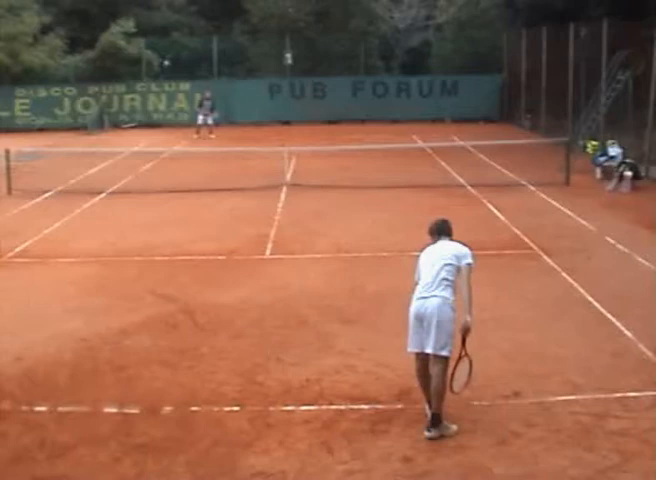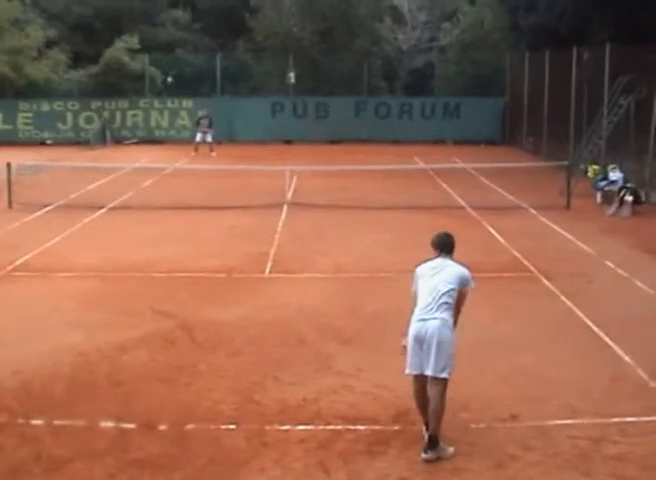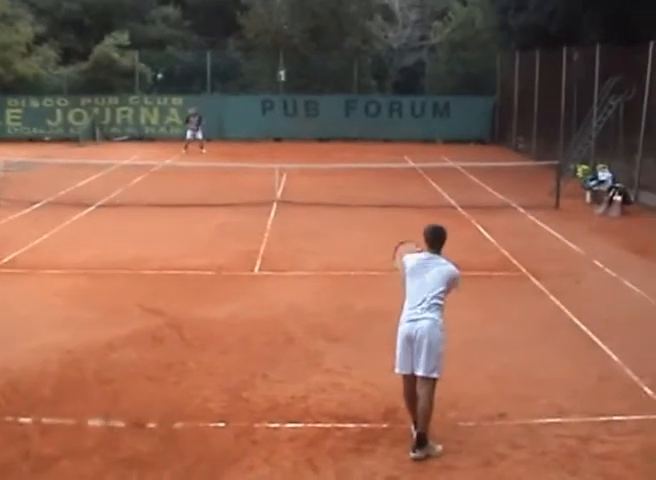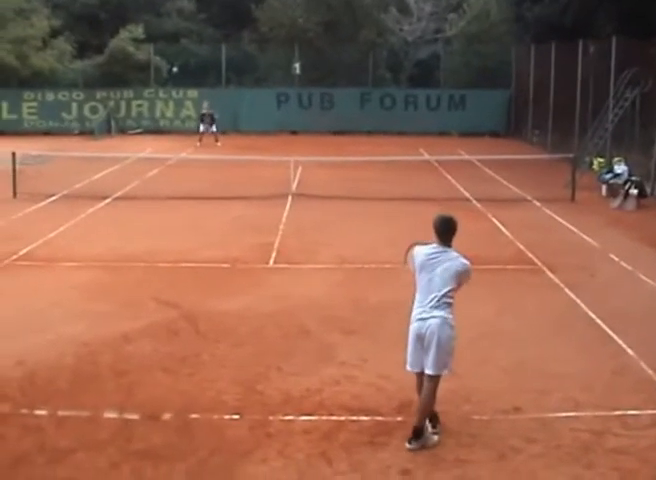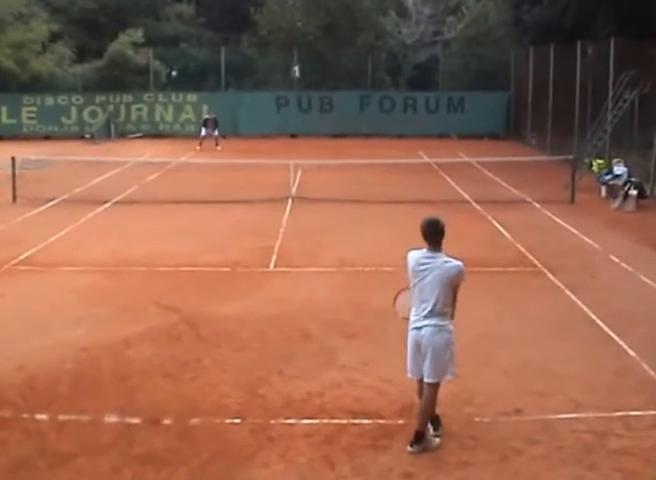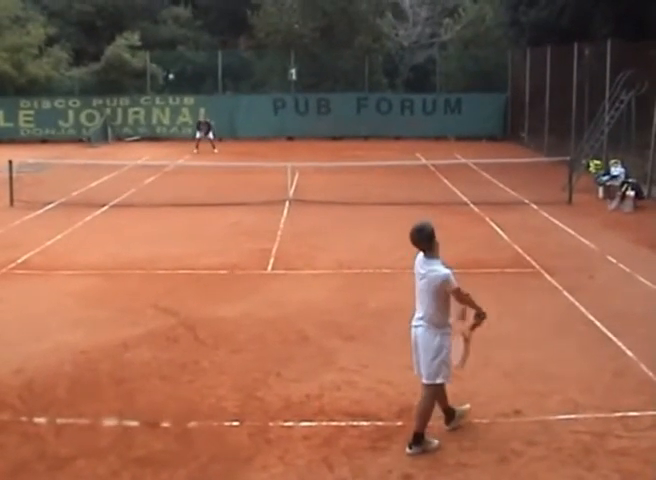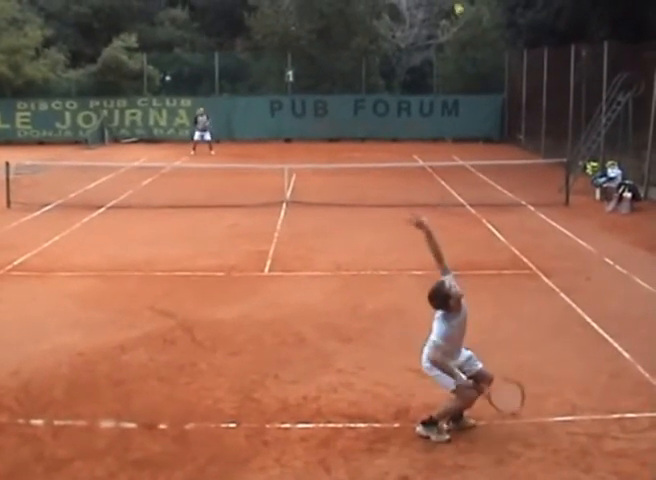
dt=0.7s
person 1, frame 1
left shoulder: (426, 252)
right shoulder: (462, 251)
right elbow: (465, 283)
right wrist: (468, 316)
left hip: (418, 303)
right hip: (440, 304)
left knee: (421, 359)
right knee: (439, 363)
left ankle: (430, 406)
right ankle: (435, 424)
person 1, frame 2
left shoulder: (421, 269)
right shoulder: (463, 273)
right wrist: (450, 331)
left hip: (417, 324)
right hip: (440, 326)
left knee: (419, 381)
right knee: (437, 385)
left ankle: (428, 428)
right ankle: (432, 445)
person 1, frame 3
left shoulder: (408, 259)
right shoulder: (451, 271)
left hip: (407, 323)
right hip: (430, 326)
left knee: (409, 380)
right knee: (426, 385)
left ankle: (416, 426)
right ankle: (421, 443)
person 1, frame 4
left shoulder: (419, 253)
right shoulder: (462, 265)
left hip: (418, 320)
right hip: (440, 323)
left knee: (421, 377)
right knee: (430, 380)
left ankle: (431, 417)
right ankle: (417, 435)
person 1, frame 5
left shoulder: (412, 258)
right shoulder: (455, 267)
right elbow: (453, 296)
left hip: (416, 327)
right hip: (438, 330)
left knee: (423, 382)
right knee: (431, 385)
left ankle: (432, 420)
right ankle: (418, 439)
person 1, frame 6
left shoulder: (420, 259)
right shoulder: (442, 274)
right elbow: (461, 296)
right wrist: (479, 311)
left hip: (420, 327)
right hip: (434, 333)
left knee: (434, 380)
right knee: (430, 387)
left ankle: (450, 415)
right ankle: (417, 441)
person 1, frame 7
left shoulder: (452, 292)
right shoulder: (443, 325)
left elbow: (440, 260)
right elbow: (434, 357)
left wrist: (427, 231)
right wrist: (459, 379)
left hip: (456, 354)
right hip: (438, 362)
left knee: (485, 378)
right knee: (469, 395)
left ankle: (455, 417)
right ankle: (428, 424)
